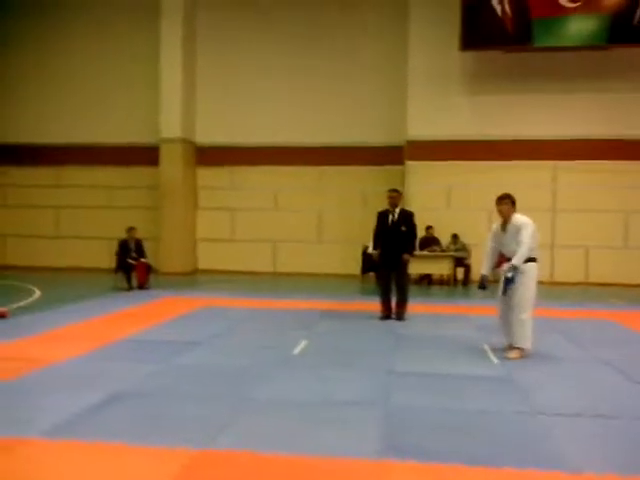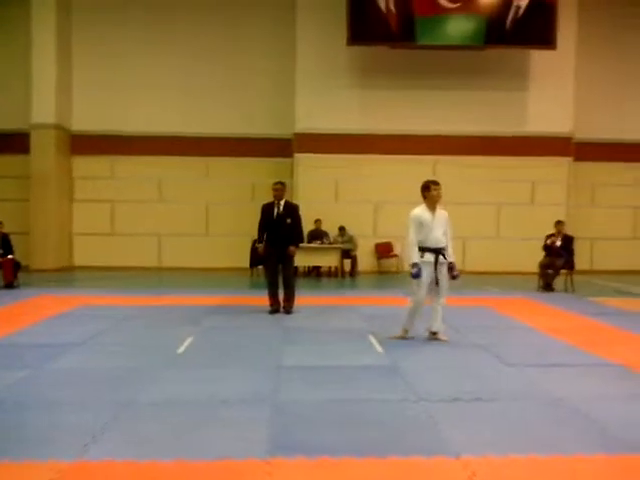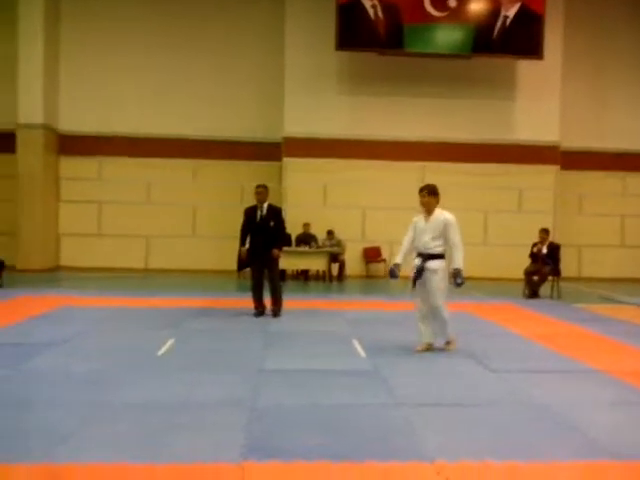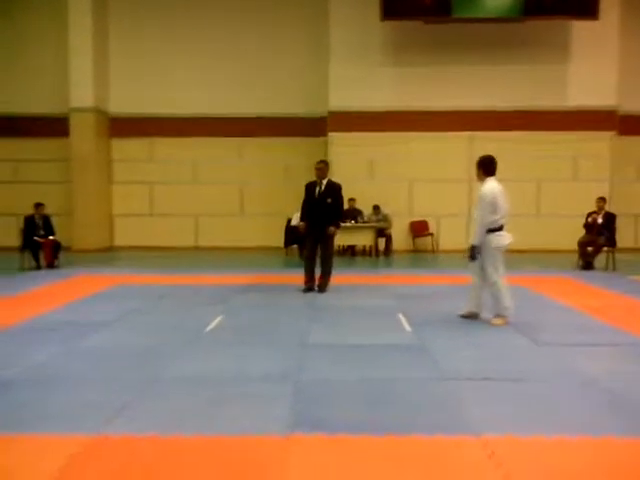
dt=1s
person 1, frame 1
left shoulder: (524, 223)
right shoulder: (497, 228)
left elbow: (525, 246)
right elbow: (491, 251)
left wrist: (514, 266)
right wrist: (484, 274)
left hip: (526, 267)
right hip: (509, 267)
left knee: (522, 307)
right knee: (504, 307)
left ankle: (522, 347)
right ankle: (511, 342)
person 1, frame 2
left shoulder: (444, 215)
right shoulder: (417, 214)
left elbow: (448, 239)
right elbow: (412, 240)
left wrist: (451, 262)
right wrist: (414, 263)
left hip: (441, 259)
right hip: (424, 259)
left knee: (439, 296)
right knee: (419, 296)
left ankle: (435, 330)
right ankle: (406, 328)
person 1, frame 3
left shoulder: (447, 218)
right shoulder: (417, 220)
left elbow: (455, 244)
right elbow: (408, 242)
left wrist: (457, 268)
right wrist: (398, 262)
left hip: (436, 265)
right hip: (421, 264)
left knee: (437, 304)
right knee: (423, 306)
left ankle: (449, 338)
right ankle: (428, 340)
person 1, frame 4
left shoulder: (486, 190)
right shoulder: (496, 187)
left elbow: (482, 220)
left wrist: (473, 244)
left hip: (490, 238)
right hip: (492, 236)
left knee: (495, 277)
right knee: (480, 275)
left ankle: (502, 313)
right ankle: (474, 310)
person 2, frame 1
left shoulder: (408, 215)
right shoulder: (381, 215)
left elbow: (412, 235)
right elbow: (377, 233)
left wrist: (408, 252)
right wrist: (375, 249)
left hip: (401, 255)
right hip: (384, 254)
left knee: (401, 284)
right knee: (384, 283)
left ankle: (400, 311)
right ankle: (386, 311)
person 2, frame 2
left shoulder: (293, 207)
right shoulder: (266, 207)
left elbow: (297, 228)
right elbow: (262, 226)
left wrist: (294, 245)
right wrist: (260, 243)
left hip: (286, 247)
right hip: (270, 247)
left knee: (288, 277)
right knee: (271, 277)
left ankle: (288, 304)
right ankle: (274, 304)
person 2, frame 3
left shoulder: (276, 210)
right shoulder: (249, 211)
left elbow: (281, 231)
right elbow: (245, 229)
left wrist: (278, 248)
right wrist: (243, 246)
left hip: (271, 251)
right hip: (254, 251)
left knee: (274, 280)
right knee: (256, 280)
left ankle: (276, 307)
right ankle: (259, 307)
person 2, frame 4
left shoulder: (335, 187)
right shoulder: (309, 186)
left elbow: (339, 208)
right elbow: (305, 205)
left wrist: (334, 225)
right wrist: (302, 221)
left hip: (327, 228)
right hip: (311, 226)
left knee: (326, 256)
right knee: (309, 256)
left ankle: (323, 284)
right ankle: (309, 283)
